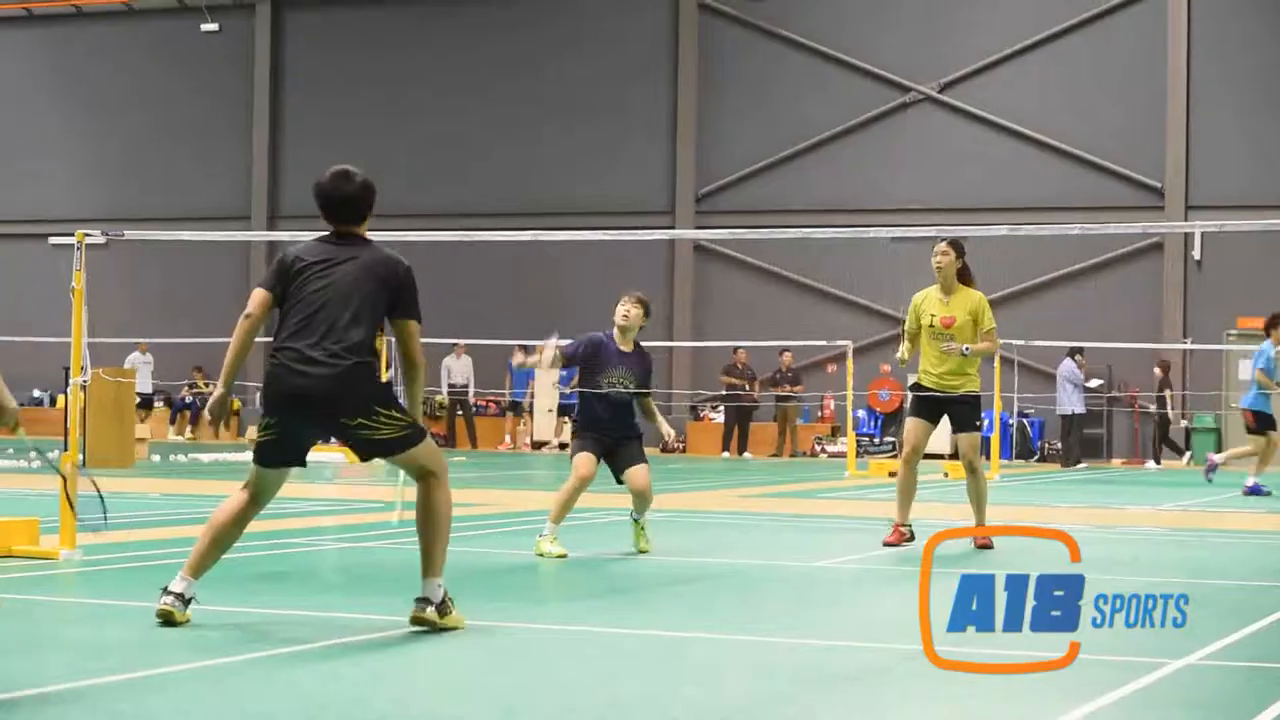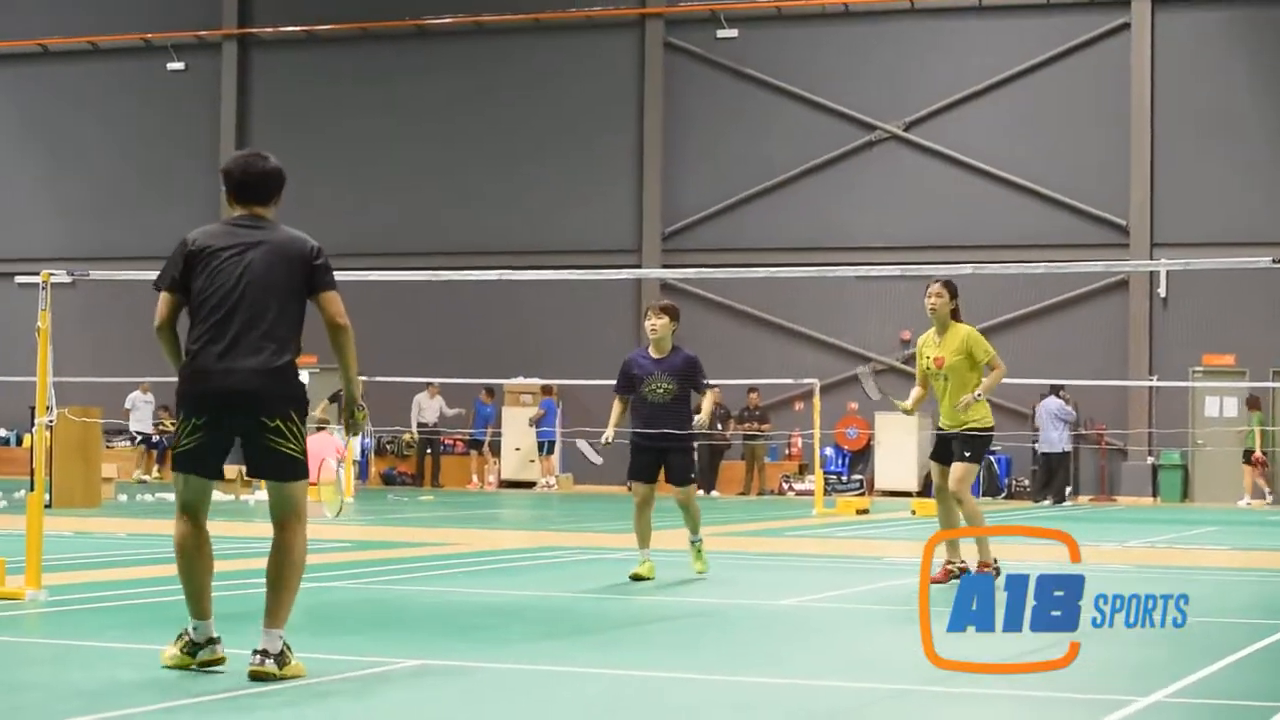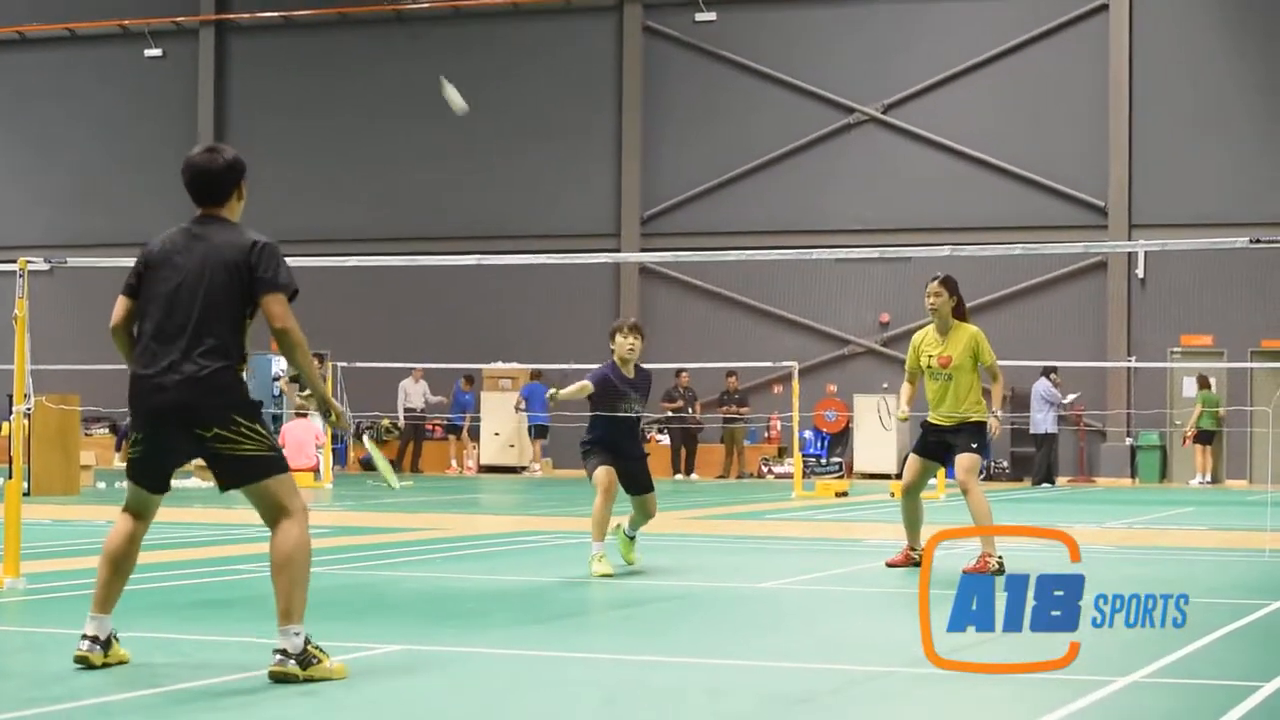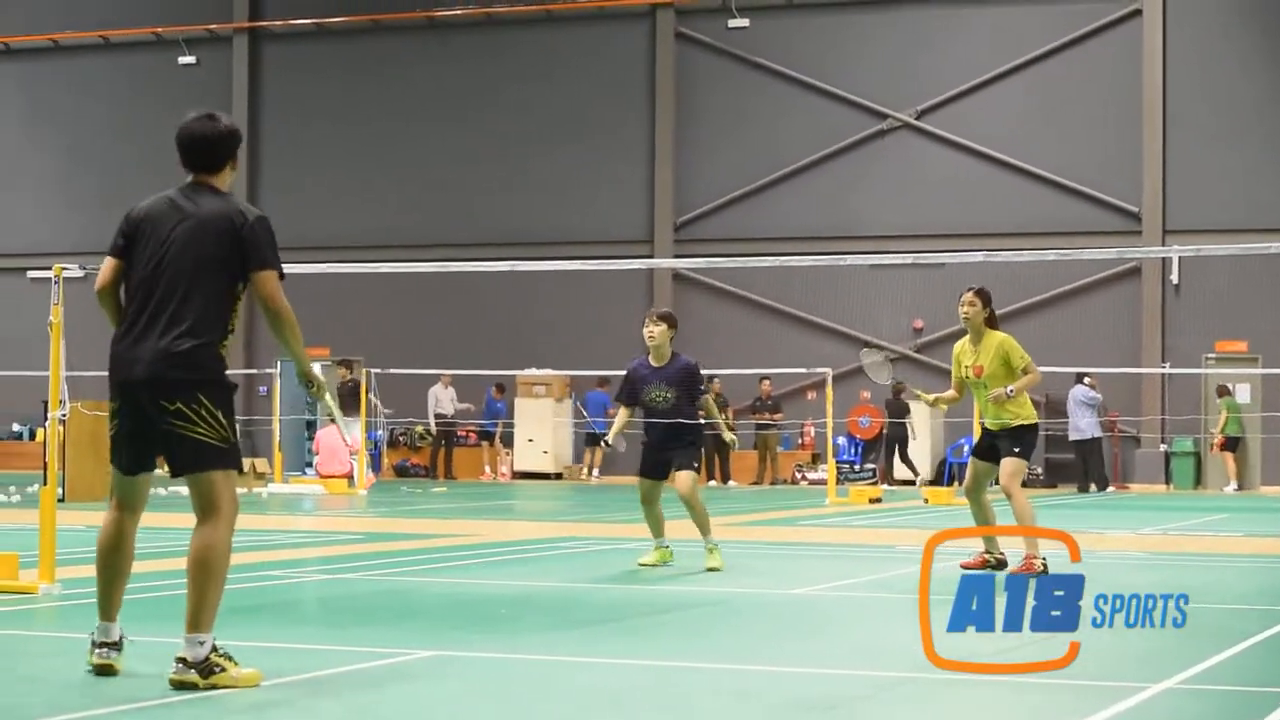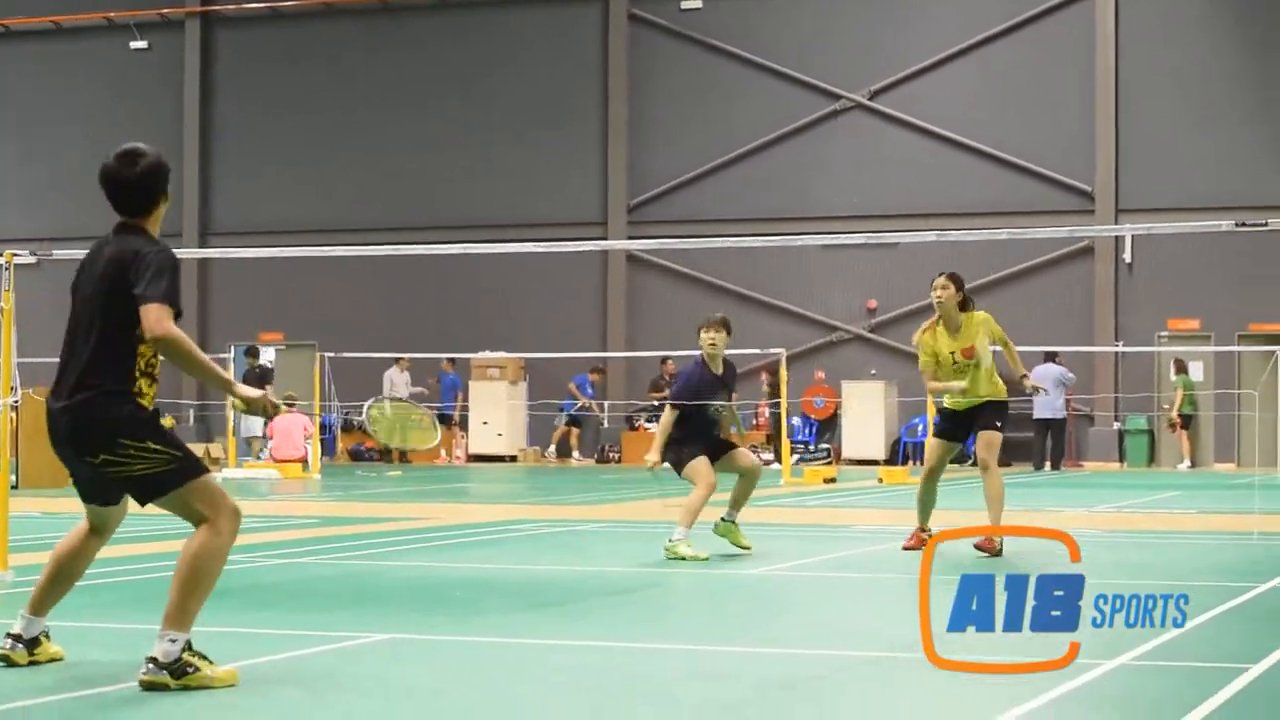
dt=1s
person 1, frame 1
left shoulder: (293, 257)
right shoulder: (393, 267)
left elbow: (251, 317)
right elbow: (412, 354)
left wrist: (223, 387)
right wrist: (415, 412)
left hip: (286, 388)
right hip: (353, 388)
left knee: (253, 493)
right knee: (433, 472)
left ankle: (178, 592)
right ankle: (431, 598)
person 1, frame 2
left shoulder: (195, 243)
right shoulder: (303, 248)
left elbow: (163, 323)
right elbow: (338, 323)
right wrist: (352, 394)
left hip: (204, 387)
right hip: (273, 388)
left knee: (190, 510)
right knee: (290, 518)
left ankle: (203, 635)
right ankle: (270, 649)
person 1, frame 3
left shoulder: (158, 247)
right shoulder: (254, 248)
left elbow: (119, 325)
right elbow: (282, 325)
right wrist: (322, 394)
left hip: (151, 400)
right hip: (215, 399)
left knee: (136, 511)
right knee: (289, 513)
left ankle: (95, 635)
right ankle: (292, 647)
person 1, frame 4
left shoulder: (144, 212)
right shoulder: (245, 221)
left elbow: (104, 287)
right elbow: (272, 301)
right wrist: (305, 365)
left hip: (129, 373)
right hip: (191, 376)
left knee: (124, 504)
right knee: (217, 509)
left ankle: (106, 639)
right ankle: (195, 655)
person 1, frame 5
left shoulder: (95, 256)
right shoulder: (152, 256)
right elbow: (159, 332)
right wrist: (233, 387)
left hip: (67, 418)
right hip: (113, 421)
left knee: (100, 523)
right knee: (219, 516)
right ankle: (168, 655)
person 2, frame 1
left shoulder: (976, 300)
right shoulder: (920, 299)
left elbow: (992, 345)
right elbow: (909, 338)
left wrist: (965, 349)
right wrist: (903, 352)
left hip: (964, 389)
right hip: (927, 386)
left knee: (971, 461)
right knee: (910, 453)
left ankle: (981, 528)
right ankle: (902, 526)
person 2, frame 2
left shoulder: (967, 335)
right shoulder: (923, 342)
left elbow: (999, 369)
right elbow: (922, 384)
left wrist: (977, 394)
right wrist: (910, 402)
left hip: (974, 425)
right hip: (947, 425)
left knee: (958, 490)
right knee: (940, 493)
left ankle: (987, 562)
right ankle: (954, 562)
person 2, frame 3
left shoulder: (972, 335)
right shoulder: (919, 338)
left elbow: (996, 377)
right elbow: (910, 381)
left wrist: (995, 412)
right wrist: (904, 405)
left hip: (970, 423)
right hip: (935, 424)
left knee: (966, 481)
right knee: (909, 486)
left ankle: (991, 557)
right ankle: (914, 550)
person 2, frame 4
left shoulder: (1002, 342)
right shoulder: (960, 349)
left elbow: (1034, 375)
right elbow: (958, 391)
left wrist: (1009, 391)
right wrist: (937, 398)
left hip: (1019, 424)
right hip: (991, 427)
left knee: (1009, 485)
right knee: (972, 488)
left ankle: (1034, 559)
right ankle: (992, 553)
person 2, frame 5
left shoulder: (981, 321)
right shoulder: (928, 337)
left elbow: (1005, 343)
right elbow: (930, 384)
left wrist: (1023, 375)
right wrist: (956, 386)
left hip: (991, 401)
right hip: (954, 408)
left knee: (986, 460)
right knee: (930, 471)
left ankle: (994, 535)
right ankle: (922, 531)
person 3, frame 1
left shoulder: (644, 359)
right shoulder: (595, 344)
right elbow: (559, 358)
left wrist: (661, 423)
right wrist: (533, 360)
left hip: (625, 434)
right hip: (589, 429)
left knee: (642, 489)
right knee: (583, 474)
left ankle: (637, 521)
right ankle: (547, 536)
person 3, frame 2
left shoulder: (688, 360)
right shoulder: (632, 362)
left elbow: (706, 393)
right elbow: (622, 399)
left wrist: (704, 414)
right wrist: (611, 427)
left hip: (678, 442)
right hip: (642, 442)
left knee: (685, 499)
right knee: (642, 501)
left ankle: (696, 544)
right ankle: (645, 560)
person 3, frame 3
left shoulder: (645, 377)
right shoulder: (604, 375)
right elbow: (583, 387)
right wrist: (561, 393)
left hip: (630, 451)
right hip: (600, 448)
left knee: (648, 510)
right knee: (608, 487)
left ankle: (627, 533)
right ankle: (597, 555)
person 3, frame 4
left shoulder: (686, 366)
right shoulder: (635, 371)
left elbow: (703, 400)
right elbow: (627, 408)
left wrist: (724, 429)
right wrist: (612, 433)
left hip: (686, 441)
right hip: (654, 444)
left knee: (686, 492)
right knee: (647, 499)
left ankle: (711, 546)
right ankle: (662, 548)
person 3, frame 5
left shoulder: (729, 369)
right shoulder: (691, 375)
right elbow: (670, 412)
left wrist: (740, 427)
right wrist: (655, 450)
left hip: (709, 437)
right hip: (681, 440)
left knee: (752, 467)
right knee: (707, 483)
left ankle: (727, 523)
right ankle: (677, 542)
